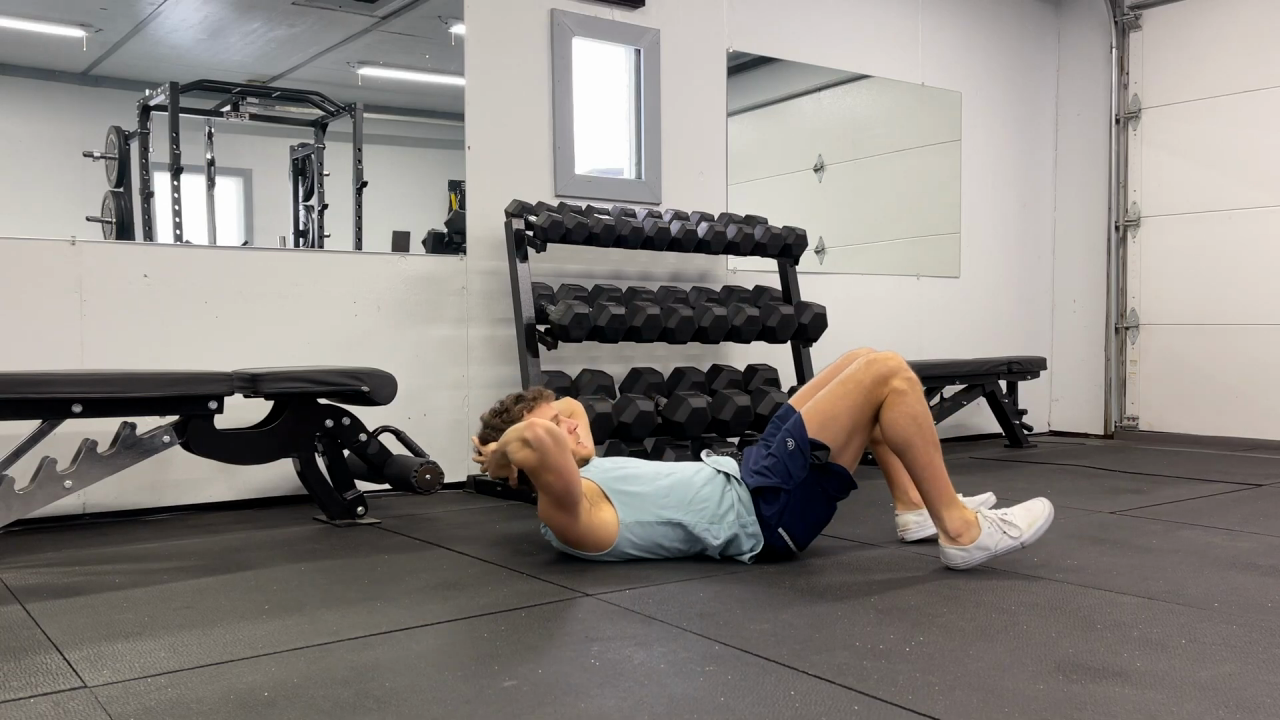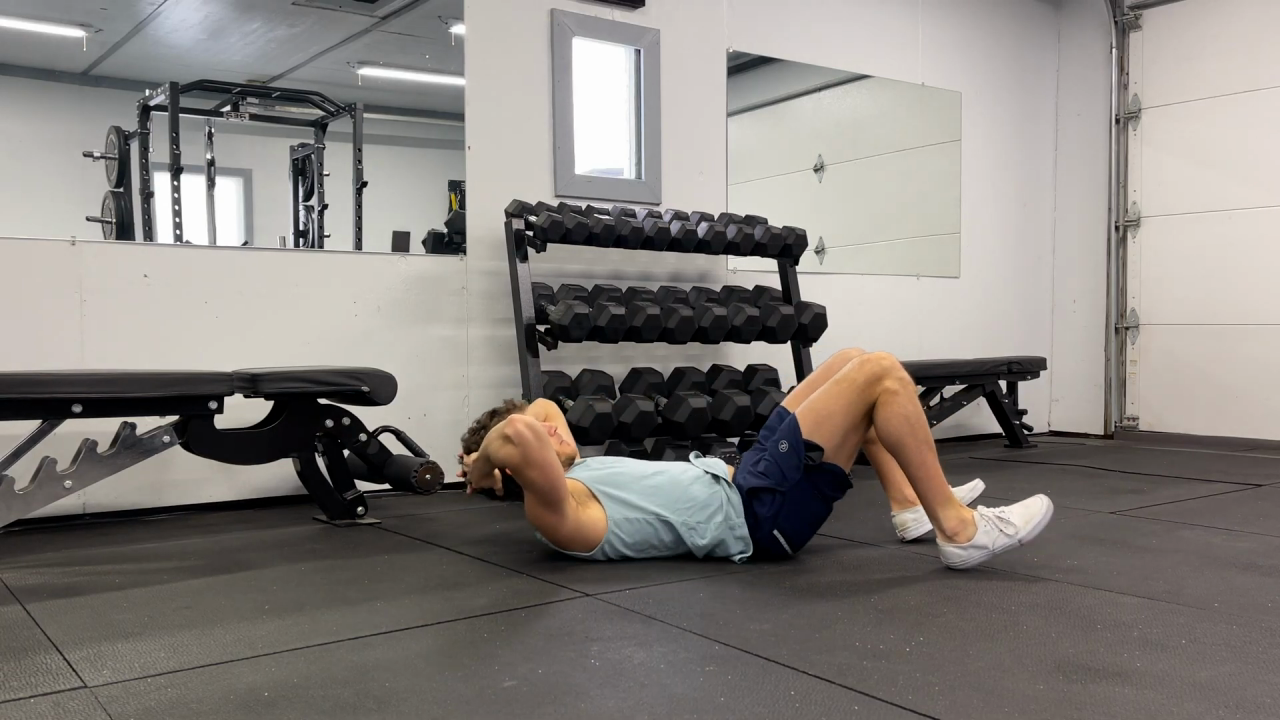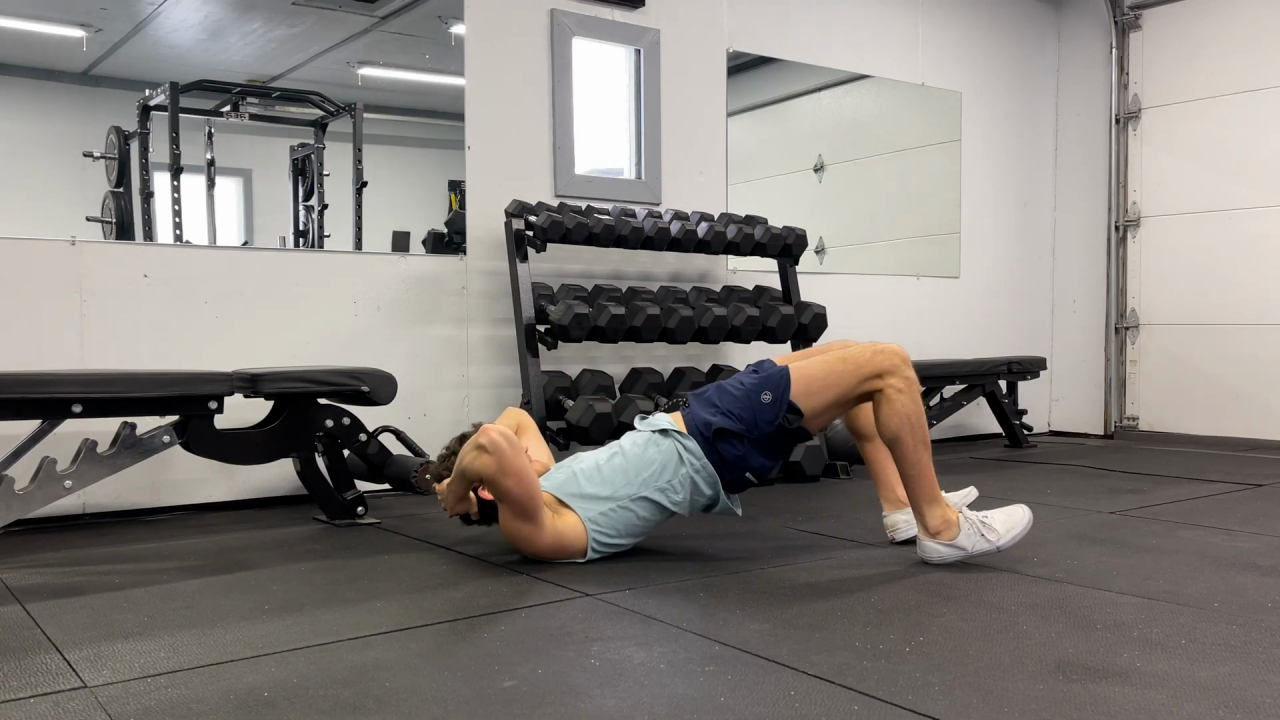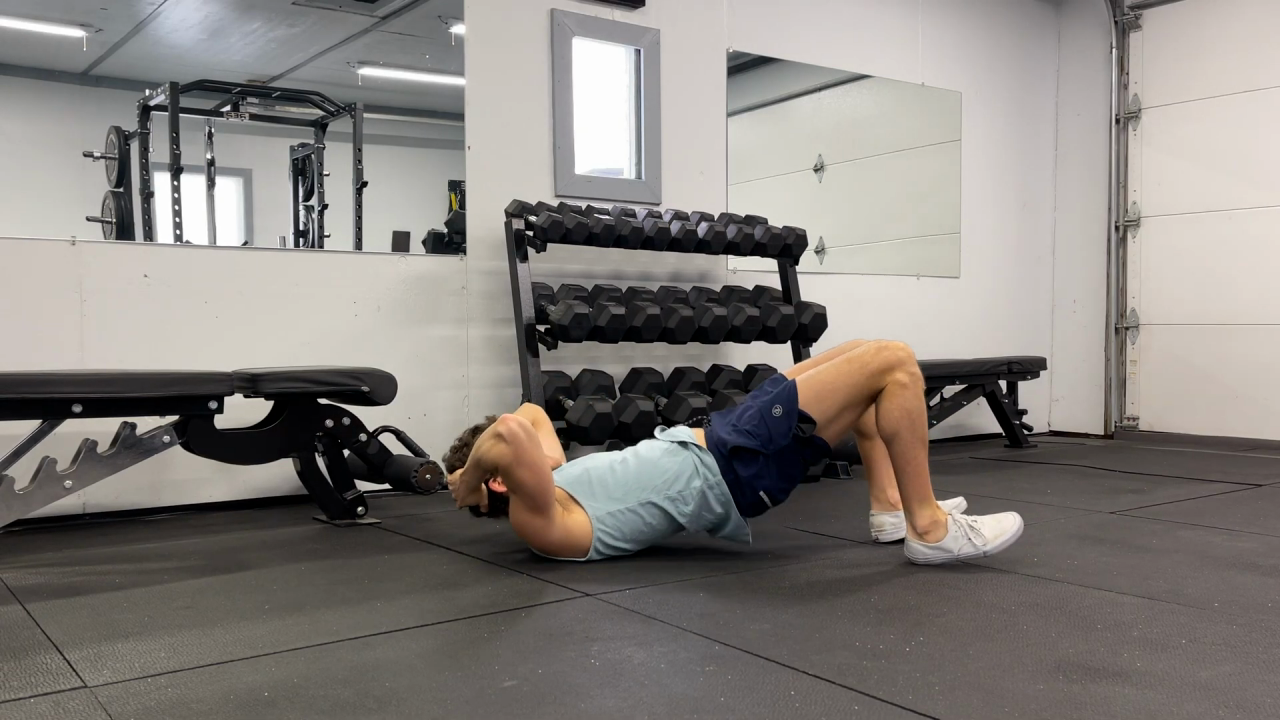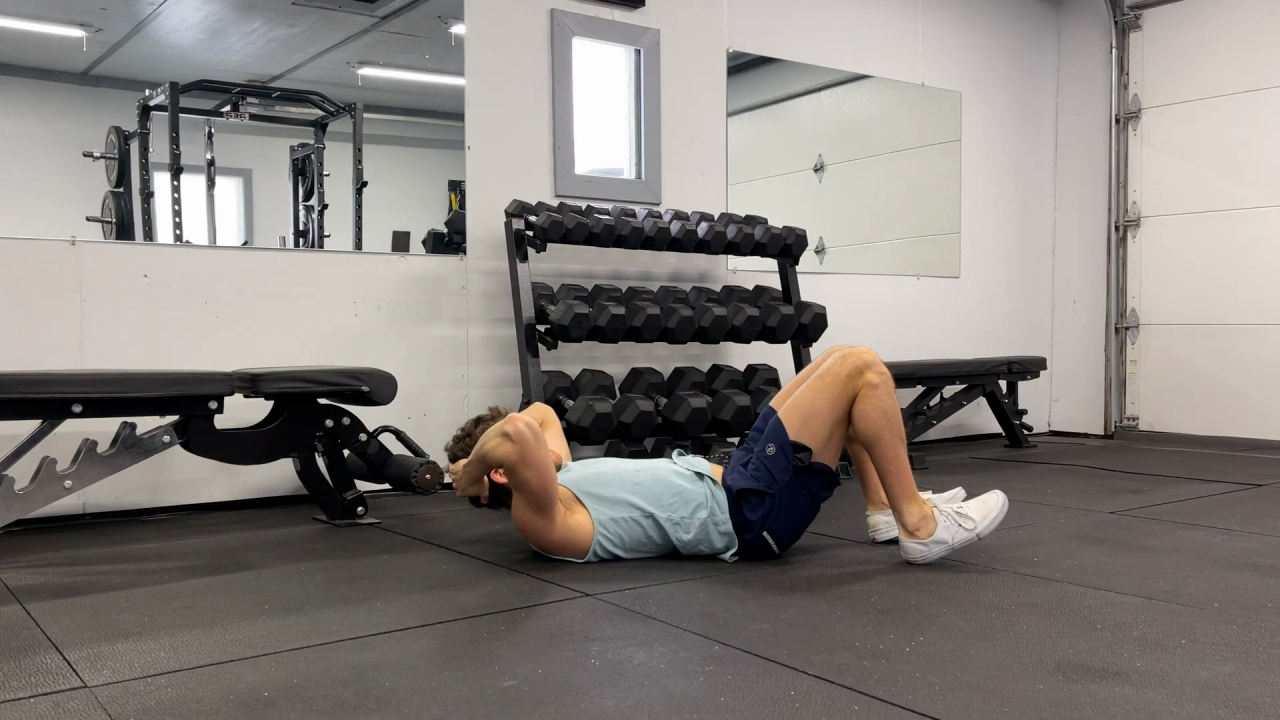
dt=1s
person 1, frame 1
left shoulder: (582, 481)
right shoulder: (567, 516)
left elbow: (572, 404)
right elbow: (540, 440)
left wrist: (508, 439)
right wrist: (504, 453)
left hip: (744, 478)
right hip: (764, 504)
left knee: (870, 366)
right knee: (892, 373)
left ankle: (916, 509)
right ankle: (962, 530)
person 1, frame 2
left shoulder: (572, 479)
right shoulder: (558, 516)
left elbow: (543, 406)
right elbow: (518, 432)
left wrist: (484, 461)
right wrist: (480, 470)
left hip: (739, 482)
right hip: (762, 512)
left knee: (855, 363)
right knee: (882, 373)
left ankle: (911, 507)
right ankle: (958, 529)
person 1, frame 3
left shoulder: (542, 490)
right shoulder: (530, 528)
left elbow: (514, 417)
right elbow: (490, 445)
right wrist: (456, 493)
left hip: (703, 424)
right hip: (719, 446)
left knee: (851, 356)
right knee: (891, 366)
left ankle: (903, 510)
right ankle: (940, 526)
person 1, frame 4
left shoulder: (554, 488)
right shoulder: (541, 525)
left elbow: (530, 412)
right elbow: (510, 433)
left wrist: (471, 475)
right wrist: (467, 484)
left hip: (726, 443)
right hip: (737, 460)
left knee: (865, 358)
right knee: (896, 362)
left ankle: (892, 511)
right ankle: (931, 530)
person 1, frame 5
left shoulder: (557, 486)
right shoulder: (542, 520)
left elbow: (541, 413)
right elbow: (518, 433)
left wrist: (473, 464)
right wrist: (468, 474)
left hip: (730, 481)
right hip: (748, 509)
left knee: (843, 363)
right knee: (862, 367)
left ankle: (889, 511)
right ankle: (921, 525)
